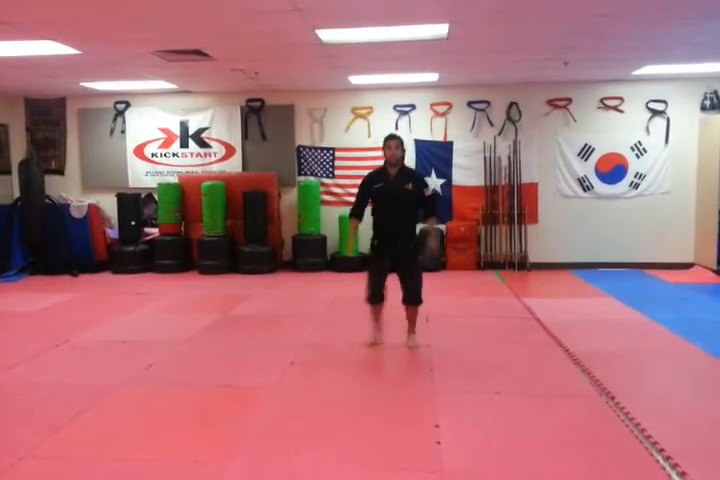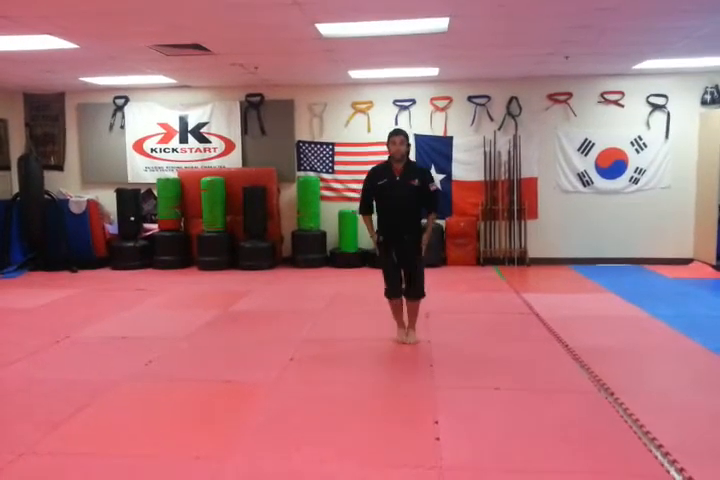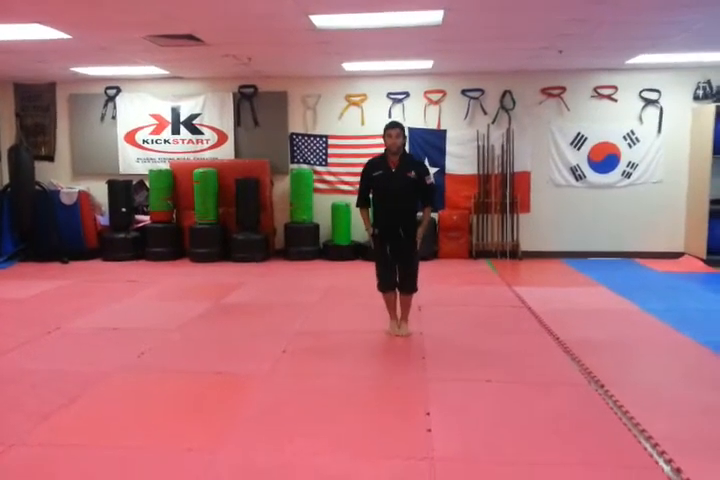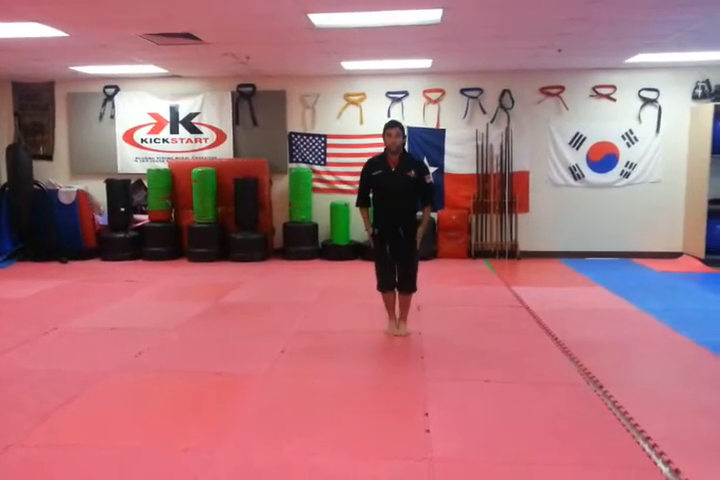
dt=0.2s
person 1, frame 1
left shoulder: (415, 178)
right shoulder: (372, 178)
left elbow: (430, 208)
right elbow: (358, 208)
left wrist: (432, 236)
right wrist: (352, 236)
left hip: (407, 242)
right hip: (381, 242)
left knee: (413, 291)
right knee: (375, 290)
left ankle: (411, 332)
right ankle: (376, 327)
person 1, frame 2
left shoulder: (421, 173)
right shoulder: (376, 174)
left elbow: (432, 206)
right elbow: (365, 207)
left wrist: (426, 234)
right wrist: (373, 235)
left hip: (413, 238)
right hip: (387, 239)
left knee: (414, 285)
right knee: (393, 286)
left ankle: (411, 328)
right ankle: (400, 326)
person 1, frame 3
left shoulder: (417, 166)
right shoulder: (372, 166)
left elbow: (428, 200)
right elbow: (363, 200)
left wrist: (422, 228)
right wrist: (369, 228)
left hip: (408, 231)
right hip: (382, 232)
left knee: (408, 278)
right knee: (386, 279)
left ankle: (404, 320)
right ankle: (393, 319)
person 1, frame 4
left shoulder: (417, 166)
right shoulder: (372, 166)
left elbow: (427, 200)
right elbow: (363, 200)
left wrist: (422, 227)
right wrist: (369, 227)
left hip: (408, 231)
right hip: (382, 231)
left knee: (407, 278)
right knee: (385, 278)
left ankle: (403, 320)
right ankle: (392, 319)
